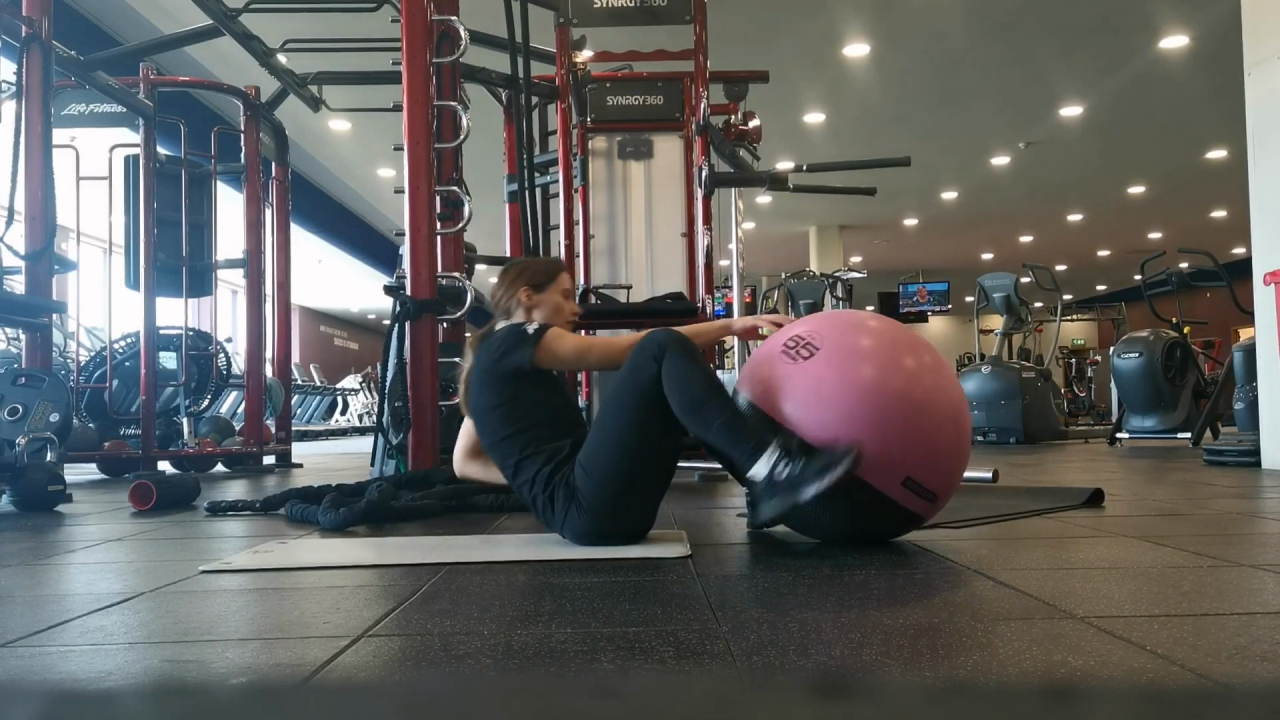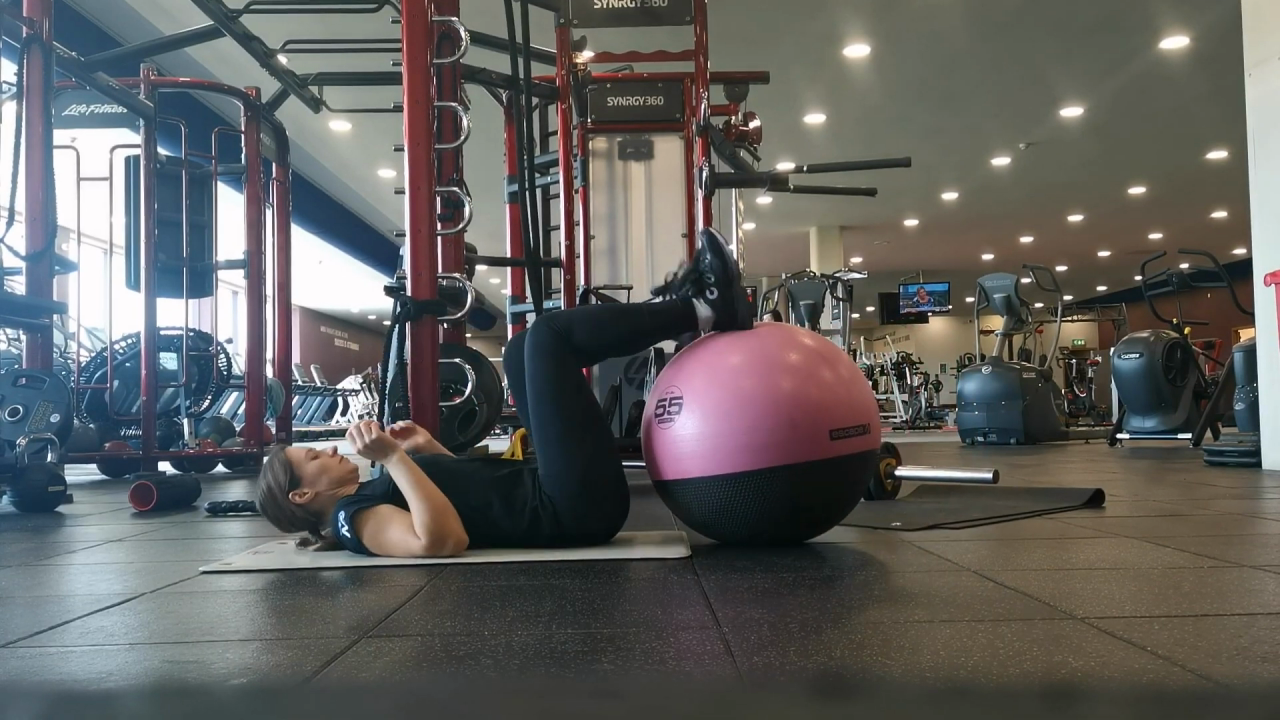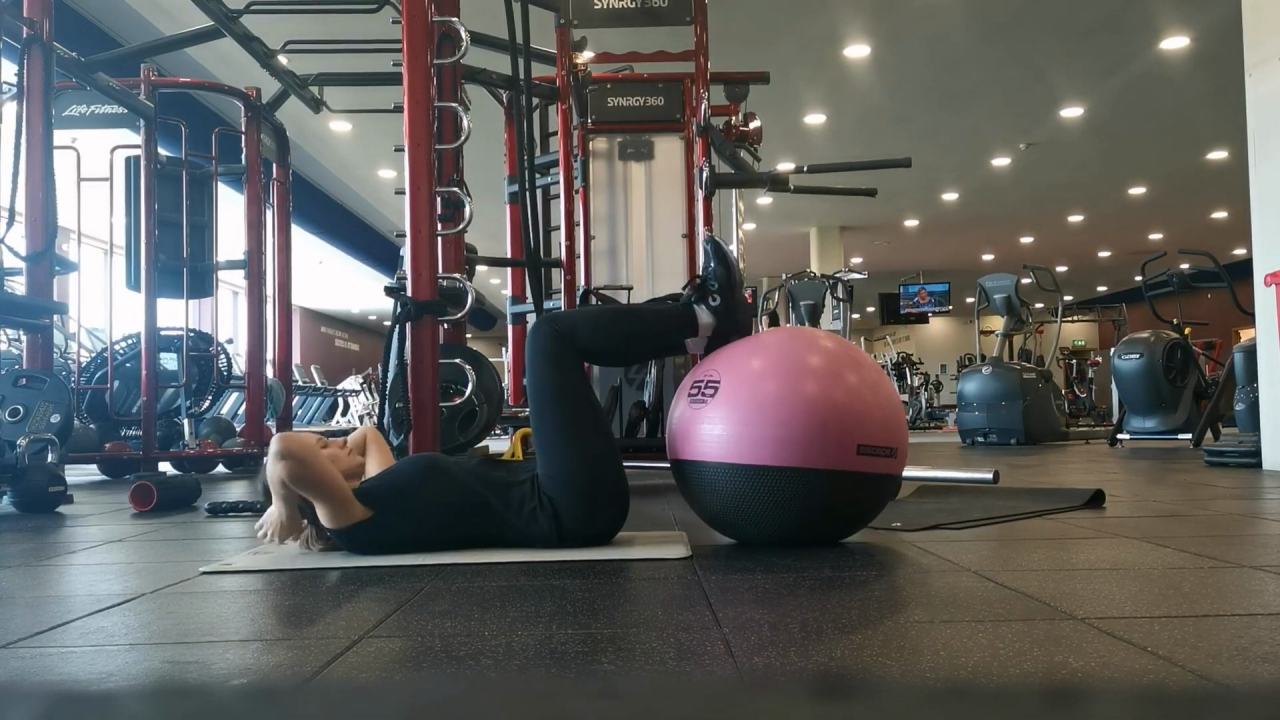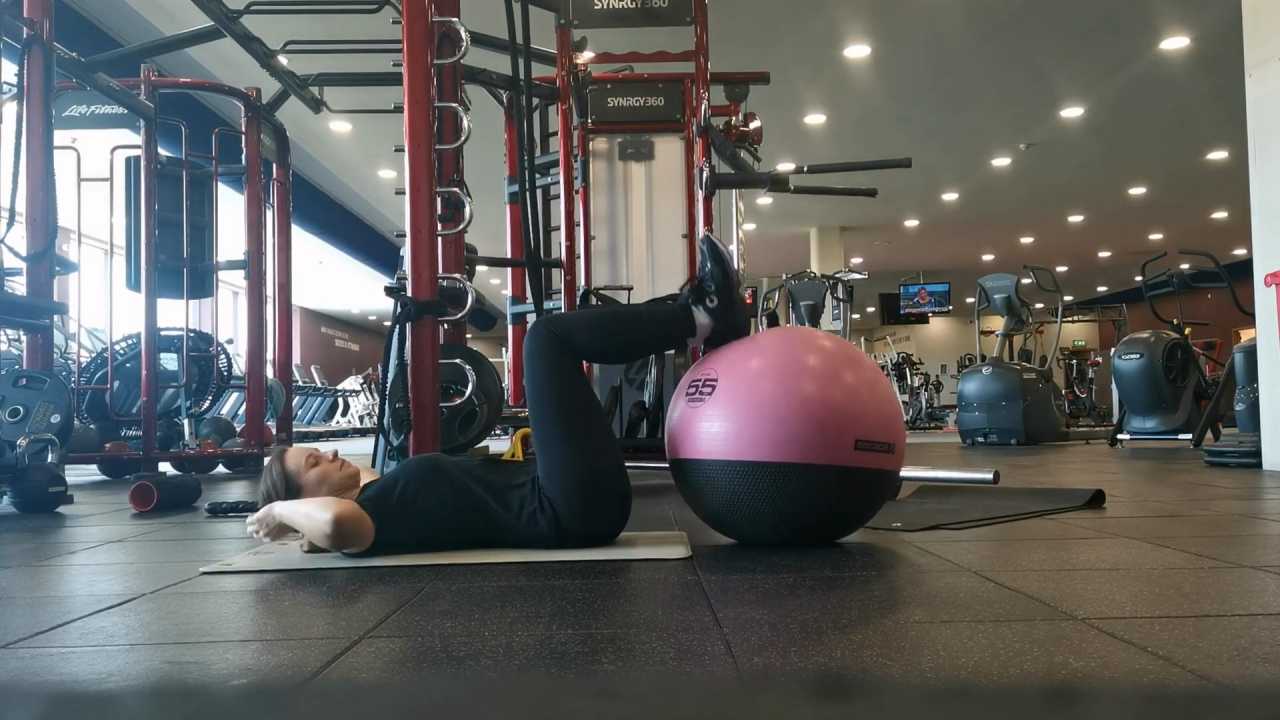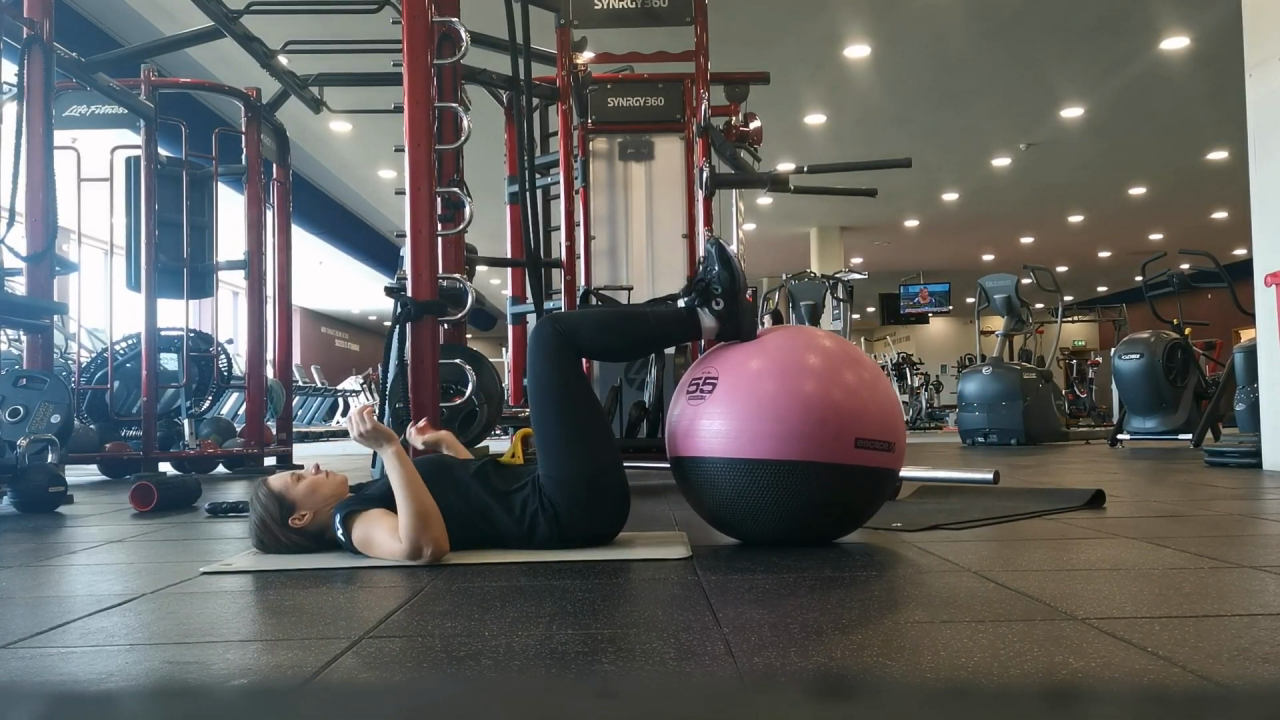
dt=1s
person 1, frame 1
left shoulder: (499, 359)
right shoulder: (512, 341)
left elbow: (464, 460)
right elbow: (623, 350)
right wrist: (730, 326)
left hip: (587, 509)
right hip: (595, 509)
right knee: (665, 348)
right ankle: (778, 470)
person 1, frame 2
left shoulder: (373, 497)
right shoulder: (356, 520)
right elbow: (445, 540)
left wrist: (428, 448)
right wrist: (390, 458)
left hip: (554, 496)
right hip: (576, 508)
left knee: (524, 350)
right knee: (548, 334)
left ankle: (673, 306)
right ankle: (705, 310)
person 1, frame 3
left shoulder: (372, 501)
right shoulder: (352, 522)
left elbow: (368, 432)
right elbow: (286, 447)
right wrist: (284, 506)
left hip: (563, 504)
right hip: (572, 511)
left knee: (562, 340)
right knee: (551, 333)
left ankle: (699, 334)
right ankle: (704, 316)
person 1, frame 4
left shoulder: (369, 500)
right shoulder: (358, 525)
left elbow: (361, 477)
right elbow: (337, 517)
right wrist: (280, 510)
left hip: (570, 505)
right hip: (574, 512)
left knee: (557, 340)
right knee: (548, 335)
left ankle: (696, 325)
right ankle: (700, 320)
person 1, frame 5
left shoulder: (367, 501)
right shoulder: (354, 521)
right elbow: (425, 545)
left wrist: (444, 441)
right wrist: (388, 448)
left hip: (565, 504)
right hip: (572, 511)
left knee: (557, 340)
right knee: (552, 334)
left ankle: (695, 311)
right ankle: (709, 320)
